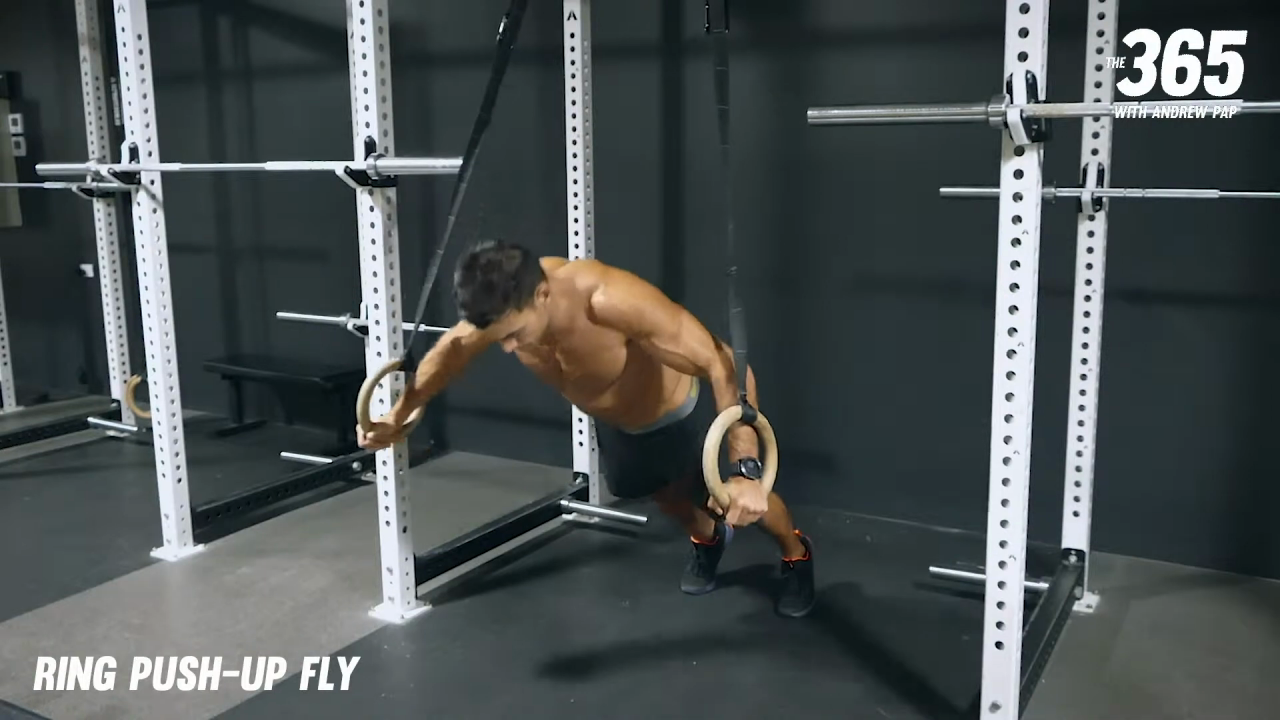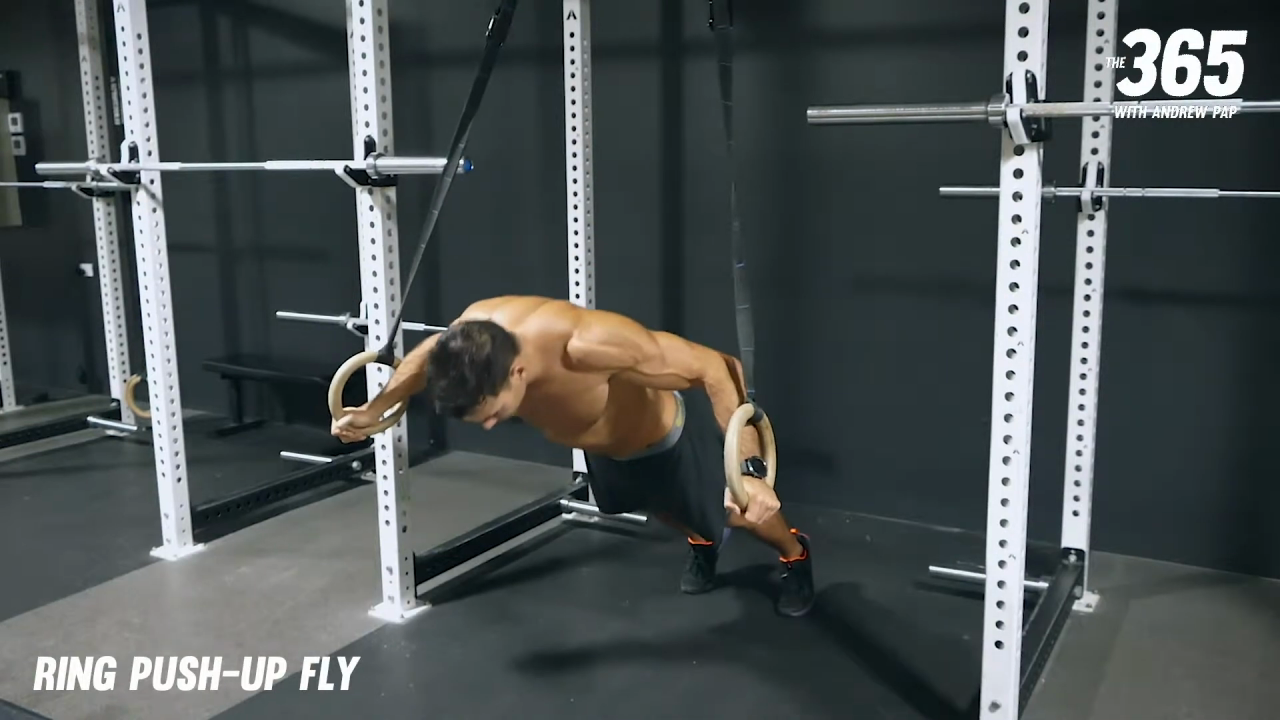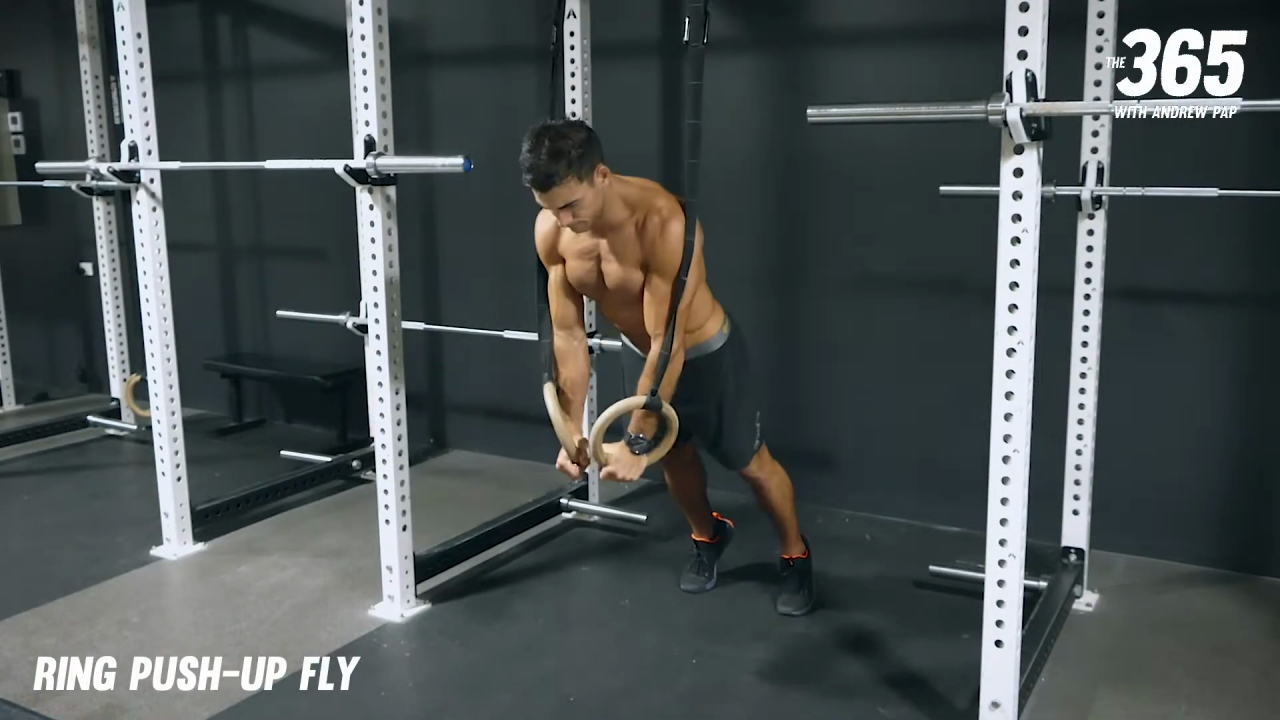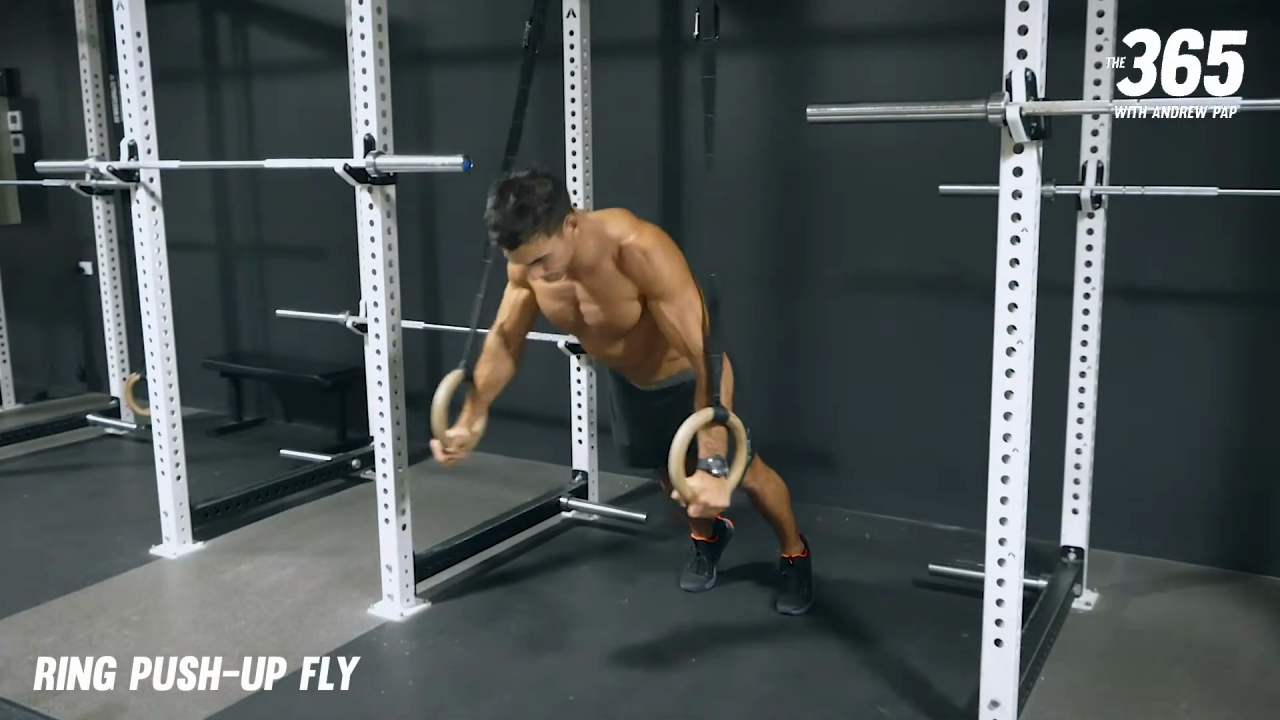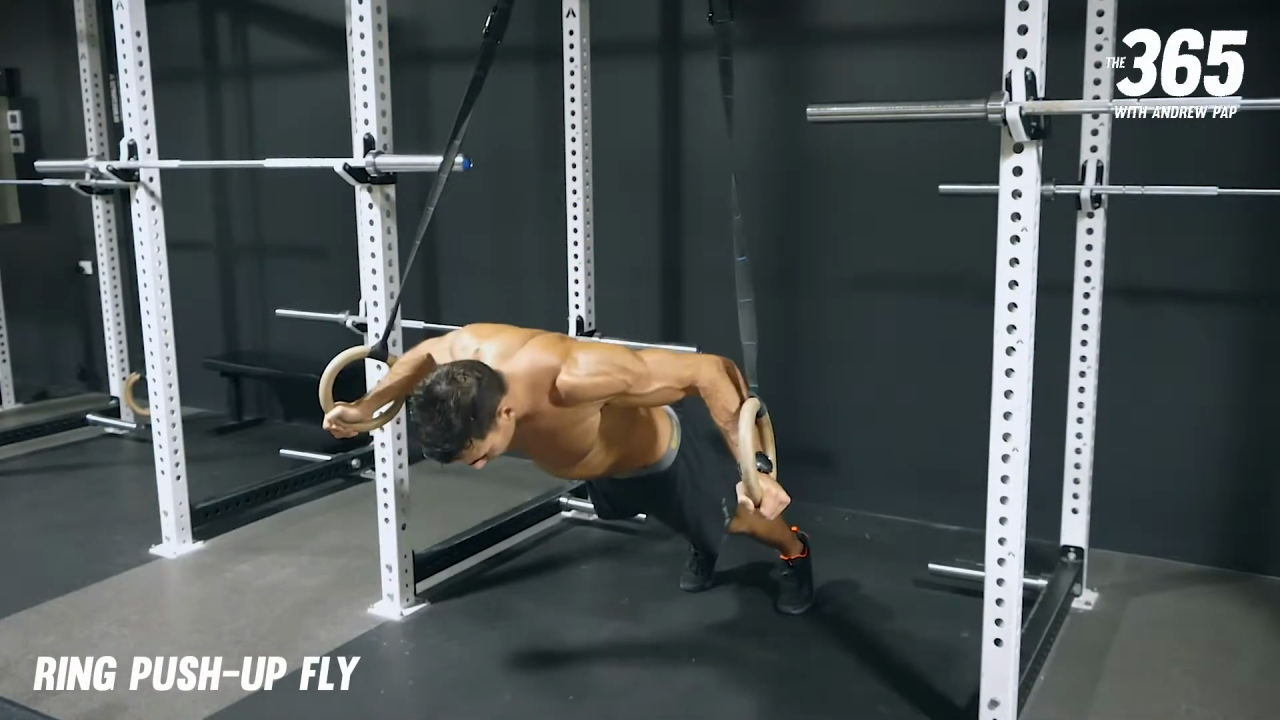
dt=1s
person 1, frame 1
left shoulder: (612, 300)
right shoulder: (507, 304)
left elbow: (724, 366)
right elbow: (451, 349)
left wrist: (745, 469)
right wrist: (398, 417)
left hip: (679, 415)
right hip: (614, 423)
left knee: (740, 501)
right knee: (662, 493)
left ankle: (796, 554)
right ankle: (706, 538)
person 1, frame 2
left shoulder: (583, 344)
right shoulder: (476, 328)
left elbow: (718, 368)
right elbow: (429, 355)
left wrist: (750, 470)
right wrist: (374, 410)
left hip: (665, 438)
right hip: (604, 449)
left knee: (734, 511)
right knee: (662, 508)
left ankle: (795, 555)
right ankle: (701, 542)
person 1, frame 3
left shoulder: (663, 222)
right shoulder: (550, 230)
left elbow: (668, 344)
right elbow: (568, 334)
left wrist: (635, 443)
right wrist: (574, 431)
left hip: (705, 354)
right hip: (638, 353)
left knee: (750, 463)
right knee: (673, 455)
left ankle: (795, 555)
right ankle: (708, 535)
person 1, frame 4
left shoulder: (641, 253)
right shoulder: (529, 259)
left elbow: (710, 358)
right elbow: (505, 340)
left wrist: (713, 467)
right wrist: (470, 421)
left hip: (684, 377)
right hip: (627, 379)
left knee: (743, 471)
right knee: (661, 469)
left ankle: (795, 555)
right ankle: (708, 535)
person 1, frame 5
left shoulder: (572, 379)
right shoulder: (463, 353)
left elbow: (713, 371)
right elbow: (427, 356)
left wrist: (756, 470)
right wrist: (366, 407)
left hip: (659, 454)
right hip: (605, 466)
left knee: (732, 518)
left ankle: (794, 550)
right ankle: (701, 543)
